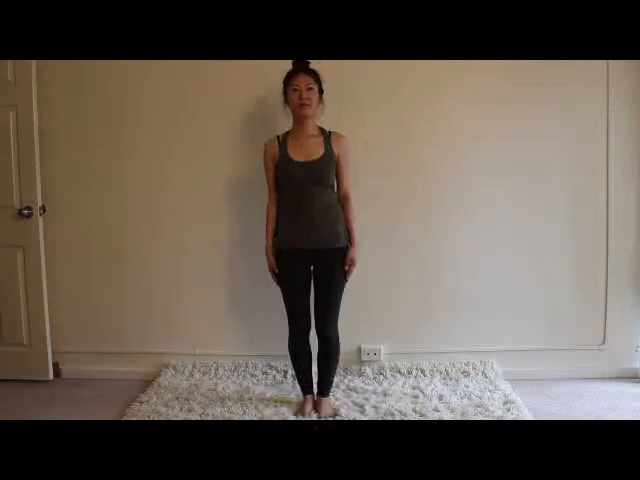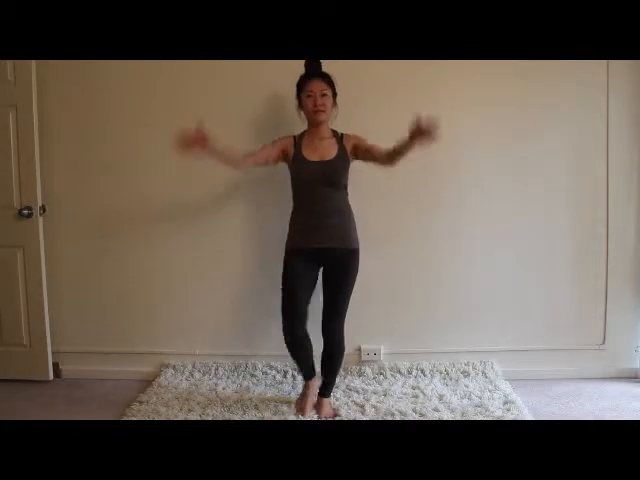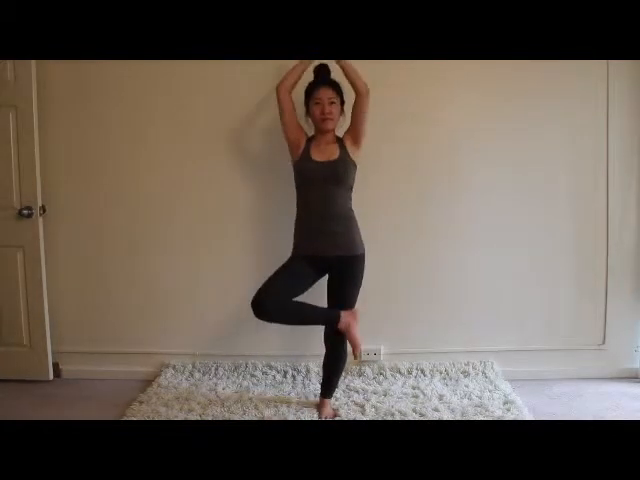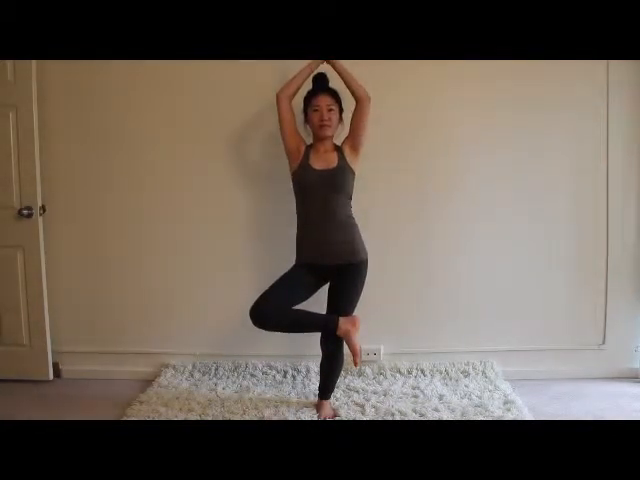
dt=0.7s
person 1, frame 1
left shoulder: (337, 143)
right shoulder: (274, 147)
left elbow: (344, 194)
right elbow: (273, 199)
left wrist: (353, 243)
right wrist: (269, 246)
left hip: (332, 245)
right hip: (291, 248)
left knee: (327, 326)
right knee: (298, 325)
left ankle: (324, 395)
right ankle: (306, 394)
person 1, frame 2
left shoulder: (350, 143)
right shoulder: (288, 146)
left elbow: (386, 158)
right elbow: (244, 161)
left wrist: (410, 143)
right wrist: (212, 148)
left hip: (343, 244)
right hip: (301, 244)
left knee: (334, 325)
right knee: (292, 322)
left ankle: (325, 396)
right ankle: (310, 381)
person 1, frame 3
left shoulder: (351, 145)
right shoulder: (299, 145)
left elbow: (363, 91)
right elbow: (282, 91)
left wrist: (336, 60)
right wrist: (310, 60)
left hip: (348, 250)
right hip: (307, 252)
left knee: (335, 336)
right knee: (264, 305)
left ankle: (326, 398)
right ankle: (342, 317)
person 1, frame 4
left shoulder: (349, 153)
right shoulder: (298, 153)
left elbow: (364, 99)
right elbow: (282, 98)
left wrist: (335, 62)
right wrist: (314, 63)
left hip: (350, 258)
right hip: (310, 260)
left knee: (332, 339)
right knee: (262, 313)
left ankle: (325, 400)
right ankle: (342, 323)
